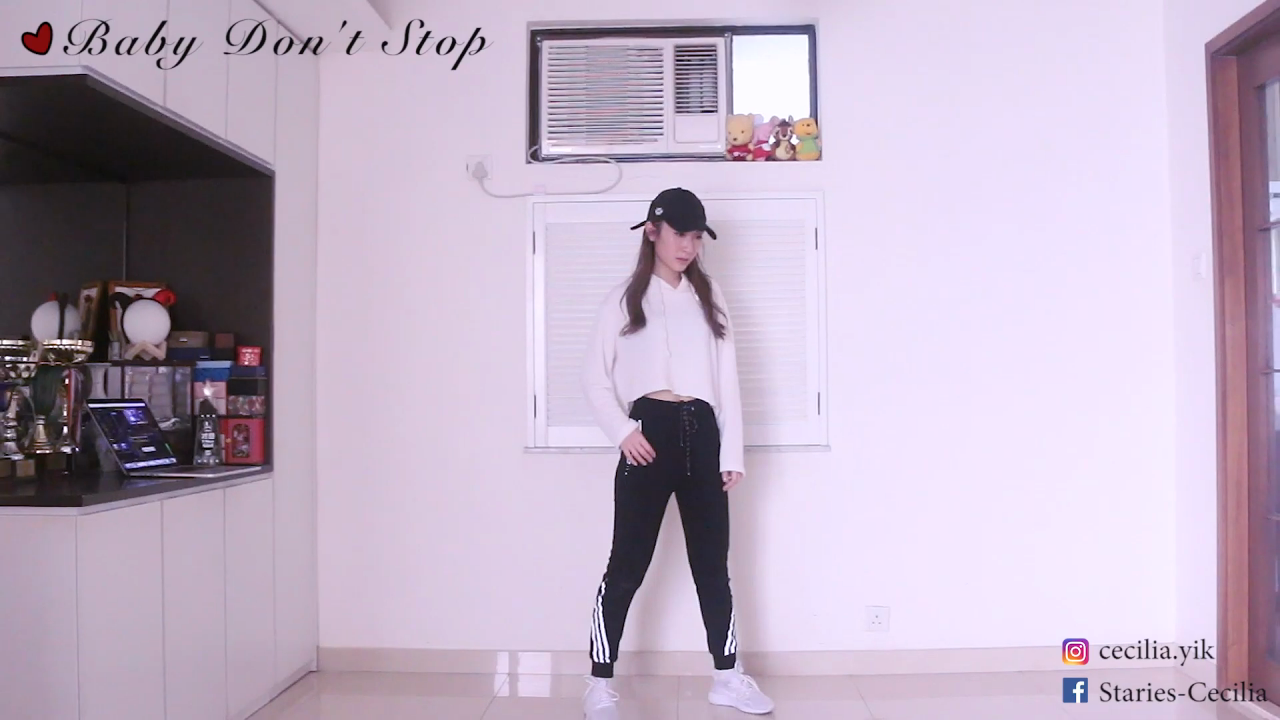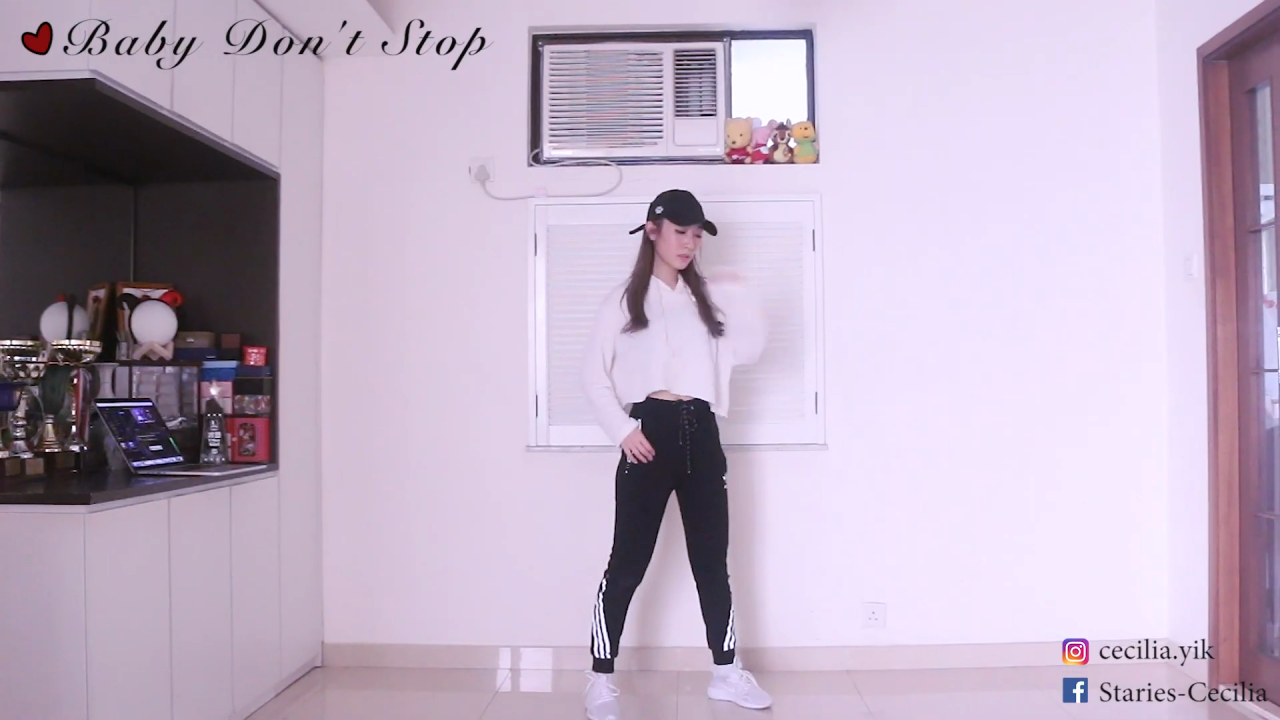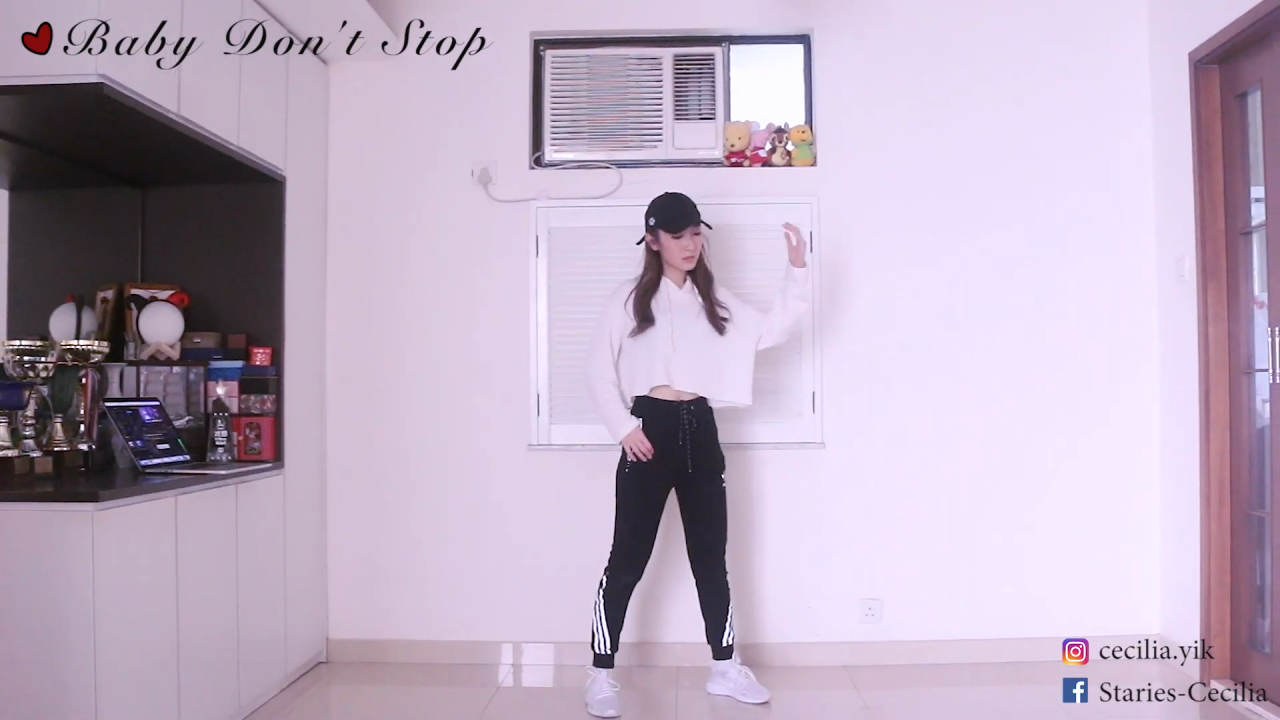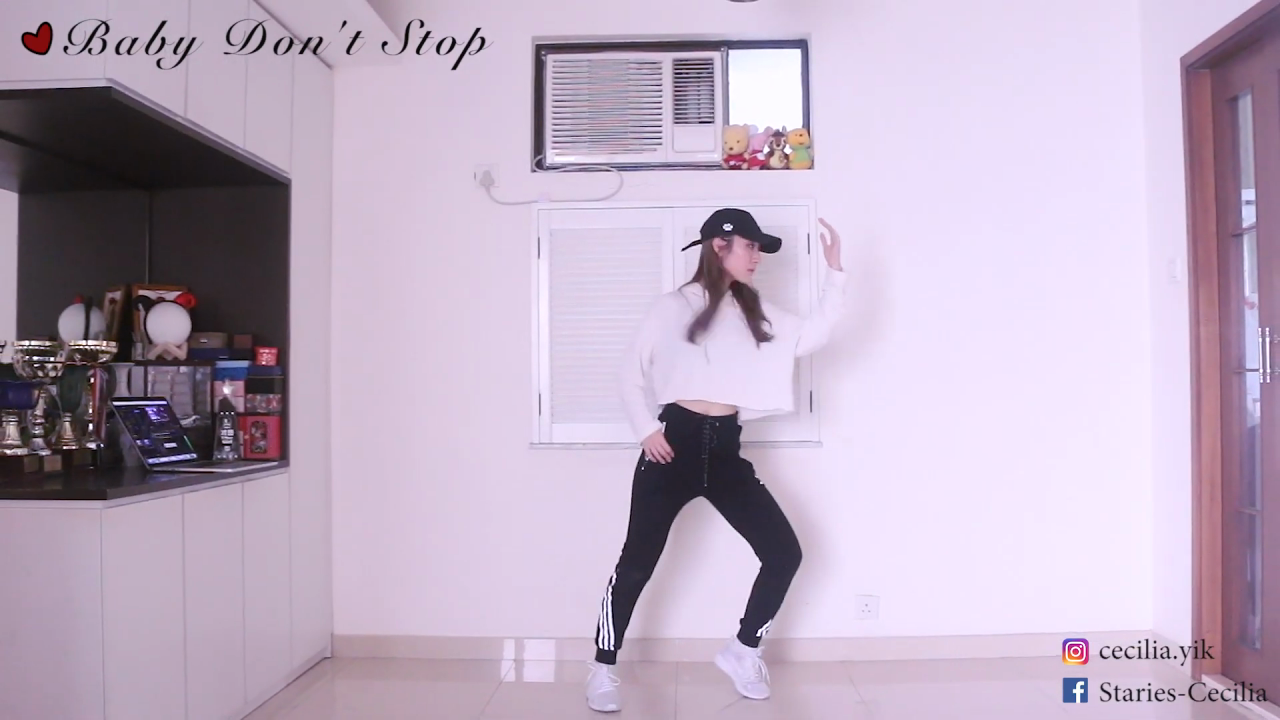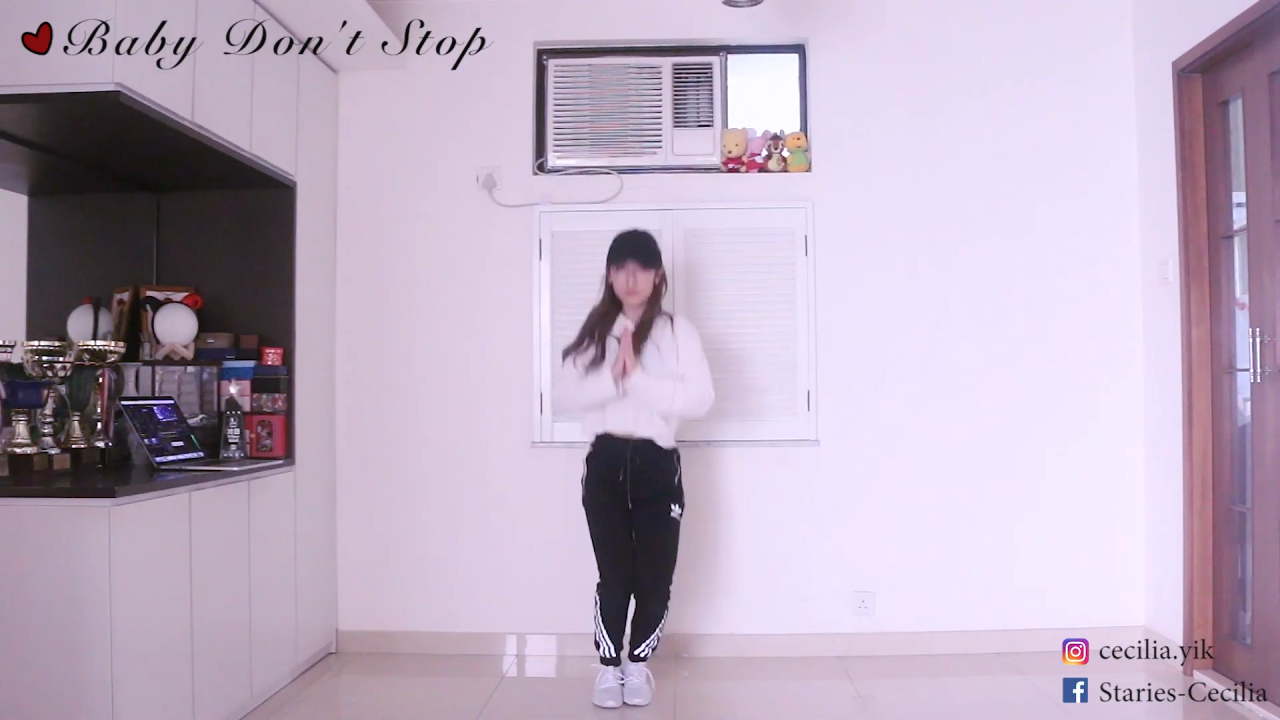
dt=1s
person 1, frame 1
left shoulder: (709, 295)
right shoulder: (626, 298)
left elbow: (727, 377)
right elbow: (595, 376)
left wrist: (733, 450)
right wrist: (622, 431)
left hip: (702, 433)
right hip: (651, 432)
left knee: (712, 563)
right knee: (627, 565)
left ankle: (728, 676)
person 1, frame 2
left shoulder: (706, 294)
right shoulder: (624, 299)
left elbow: (747, 351)
right elbow: (594, 374)
left wrist: (738, 299)
right wrist: (622, 429)
left hip: (700, 432)
right hip: (650, 432)
left knee: (712, 560)
right knee: (628, 562)
left ankle: (727, 672)
person 1, frame 3
left shoulder: (715, 300)
right shoulder: (630, 299)
left elbow: (772, 330)
right elbow: (599, 368)
left wrist: (796, 270)
right wrist: (623, 427)
left hip: (700, 432)
right hip: (650, 430)
left knee: (711, 558)
right knee: (627, 560)
left ankle: (725, 667)
right ankle: (601, 673)
person 1, frame 4
left shoulder: (757, 313)
right shoulder: (674, 306)
left elbow: (812, 336)
right elbow: (633, 371)
left wrist: (834, 272)
right wrist: (646, 427)
left hip: (725, 450)
right hip: (675, 444)
left knee: (784, 552)
right knee: (637, 562)
left ankle: (742, 651)
right ankle: (603, 669)
person 1, frame 5
left shoulder: (678, 331)
right shoulder: (595, 330)
left elbow: (700, 400)
right elbow: (565, 396)
left wrist: (637, 373)
right wrist: (611, 375)
left hip: (658, 466)
right hip: (606, 462)
left knee: (655, 582)
right knee: (615, 577)
left ankle: (638, 663)
right ankle: (609, 666)
